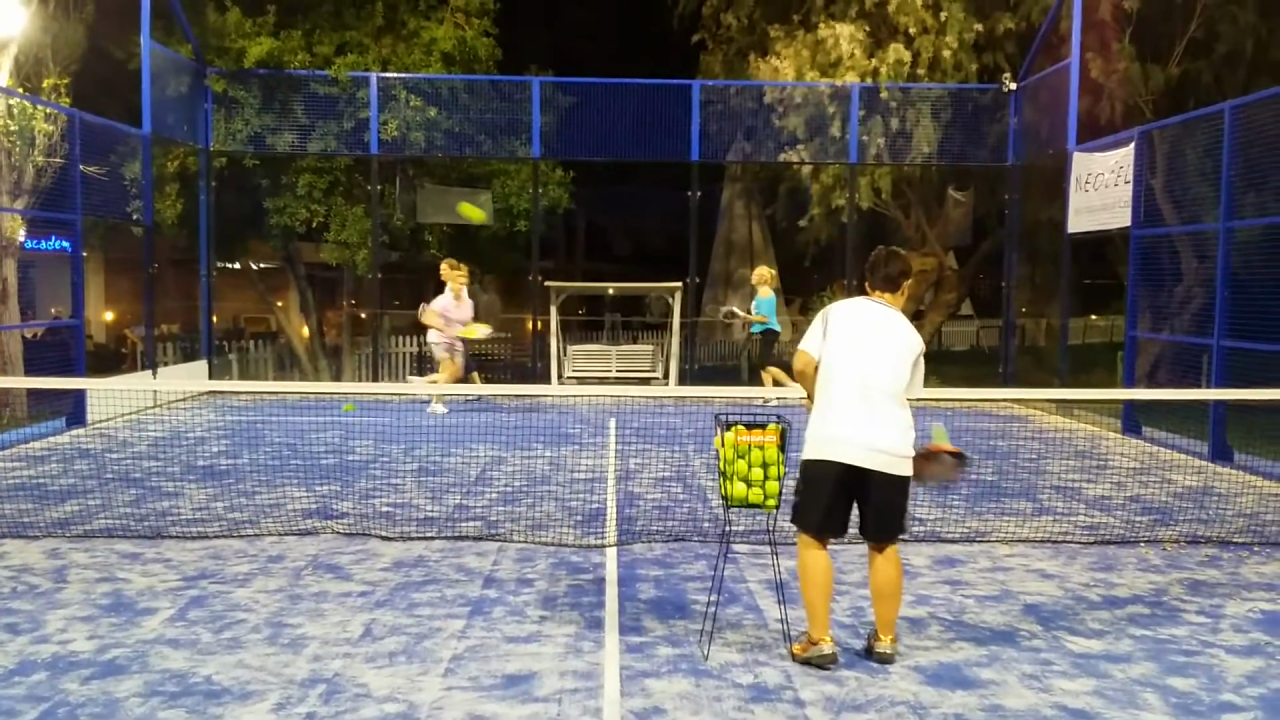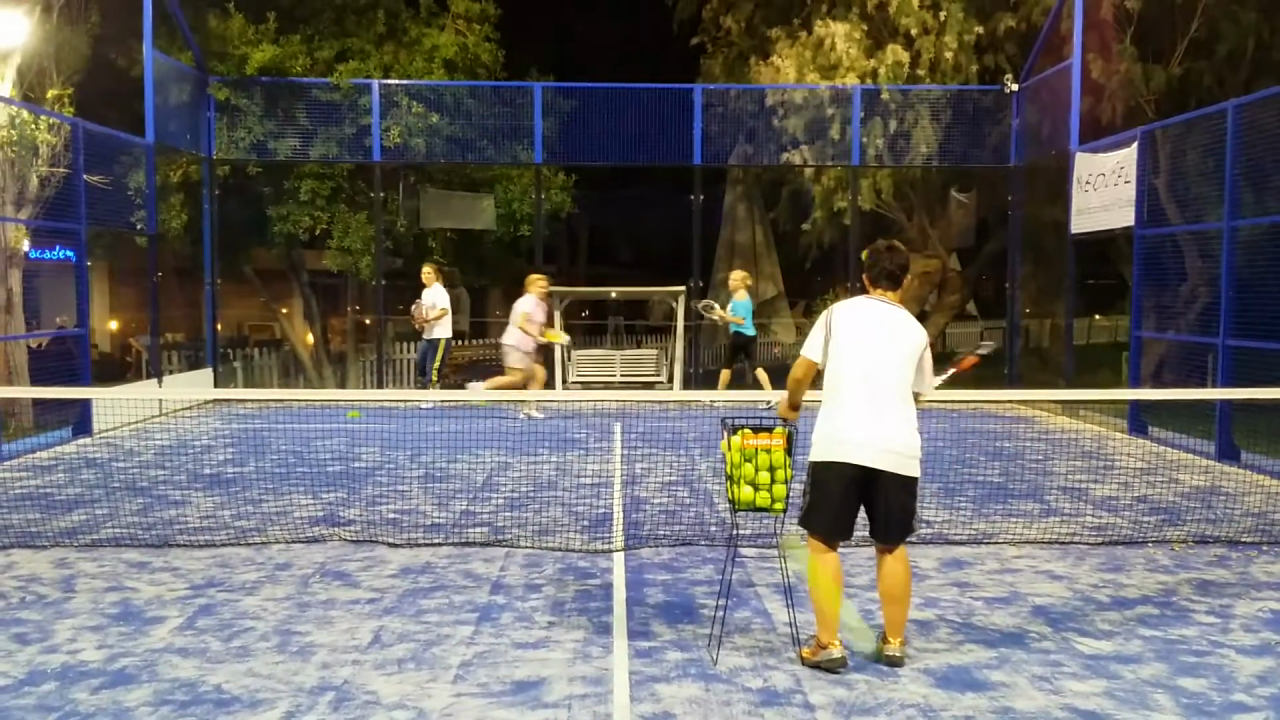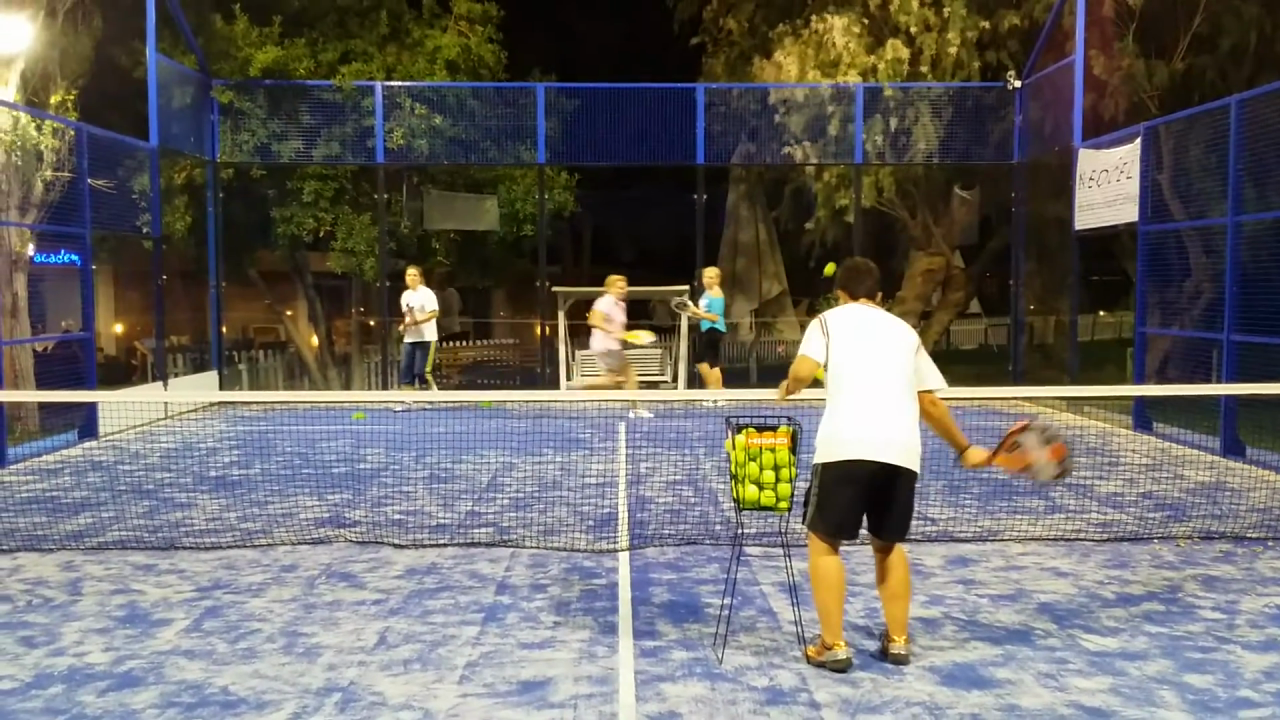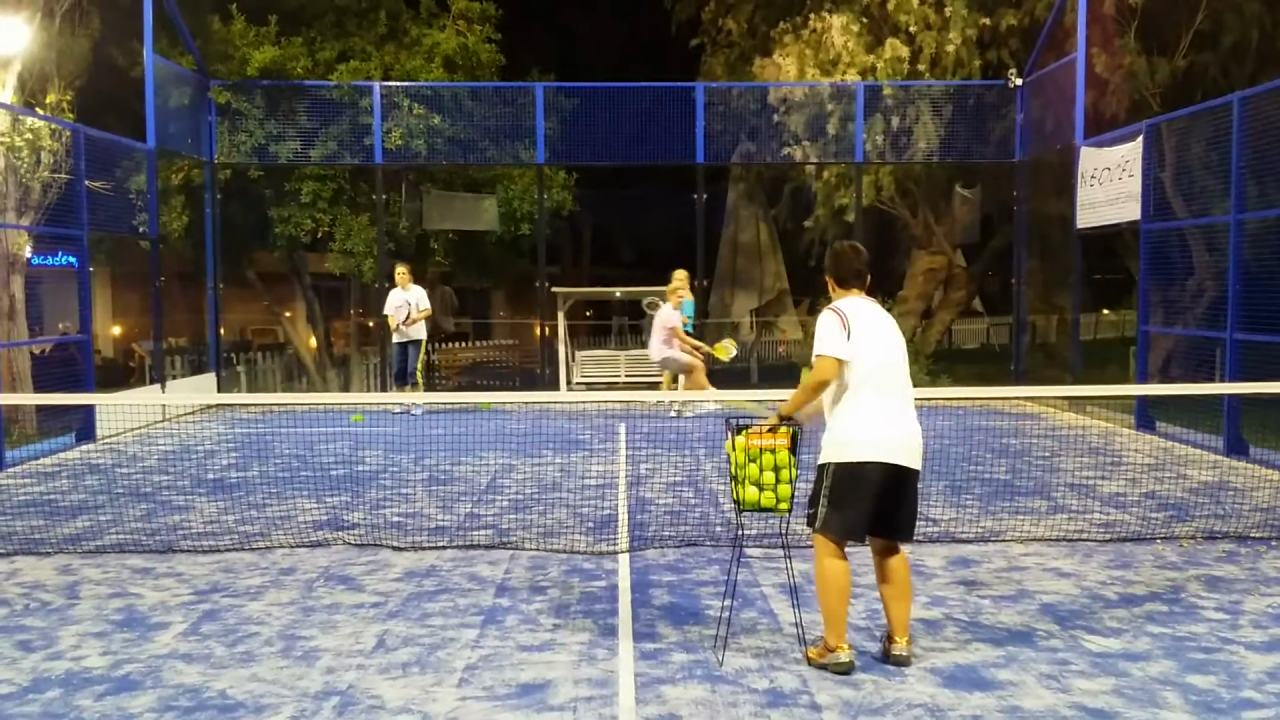
dt=0.3s
person 1, frame 1
left shoulder: (836, 312)
right shoulder: (911, 335)
left elbow: (802, 366)
left wrist: (817, 393)
left hip: (830, 445)
right hip: (889, 453)
left knee: (813, 539)
right knee: (883, 546)
left ankle: (819, 641)
right ankle: (884, 640)
person 1, frame 2
left shoulder: (839, 312)
right shoulder: (916, 331)
left elbow: (801, 372)
left wrist: (791, 403)
left hip: (839, 446)
right hip: (897, 453)
left knee: (822, 543)
right knee: (891, 548)
left ankle: (828, 644)
right ankle: (893, 642)
person 1, frame 3
left shoulder: (830, 318)
right shoulder: (905, 331)
left elbow: (803, 371)
right elbow: (930, 403)
left wrist: (787, 389)
right wrist: (964, 448)
left hip: (849, 446)
right hip: (902, 451)
left knee: (823, 539)
right knee: (888, 544)
left ankle: (832, 646)
right ankle: (897, 640)
person 1, frame 4
left shoulder: (836, 314)
right shoulder: (885, 319)
left elbow: (823, 374)
left wrist: (786, 411)
right wrist: (820, 407)
left hip: (855, 448)
right hip: (904, 448)
left knee: (830, 542)
right knee: (889, 545)
left ankle: (835, 648)
right ankle: (899, 641)
